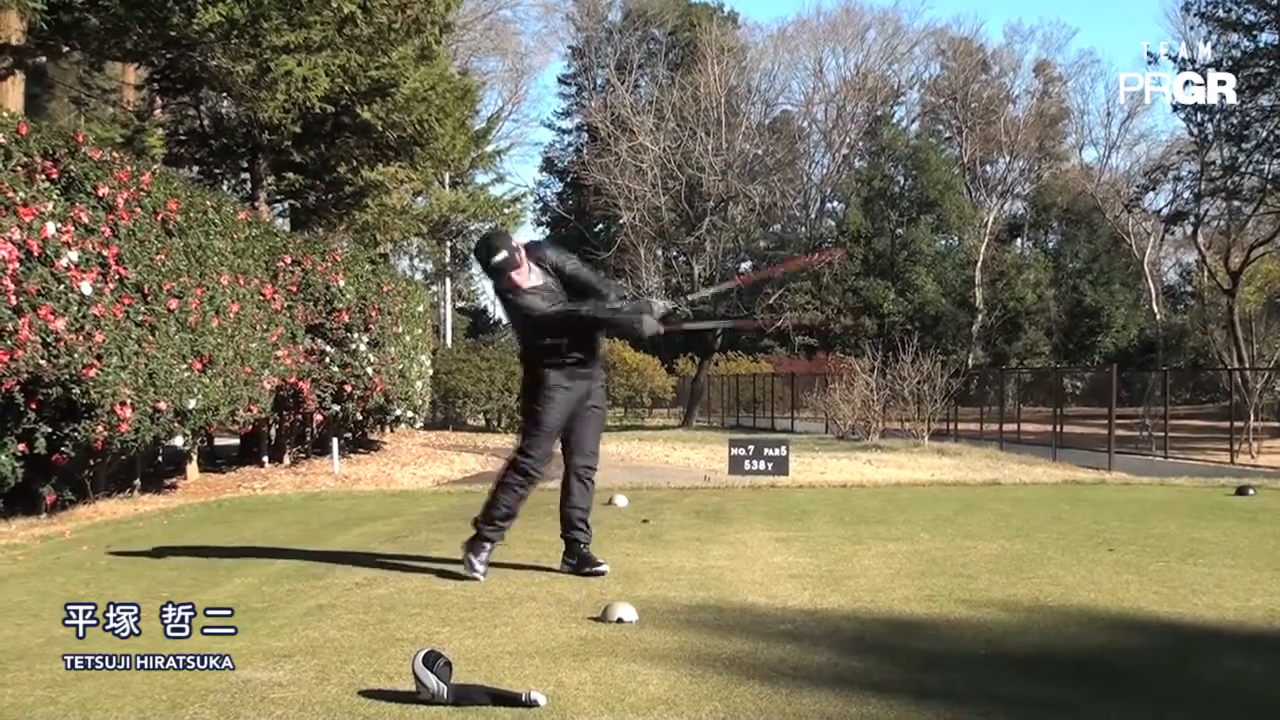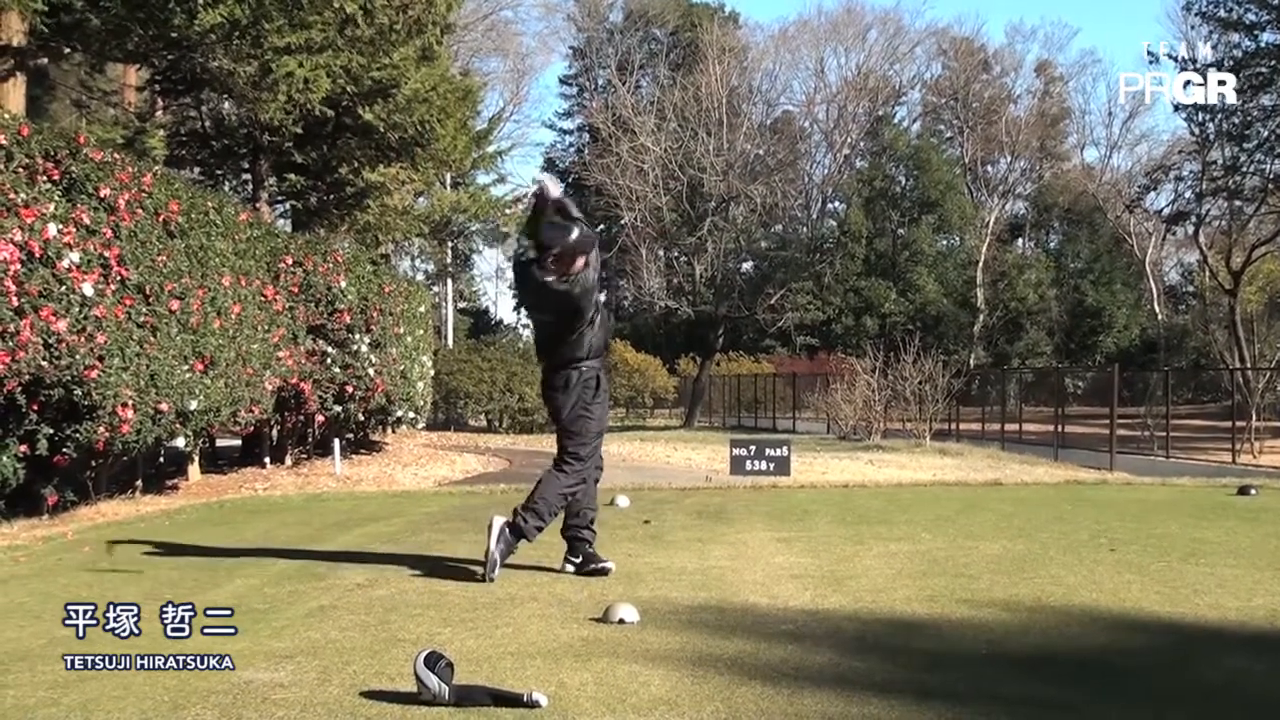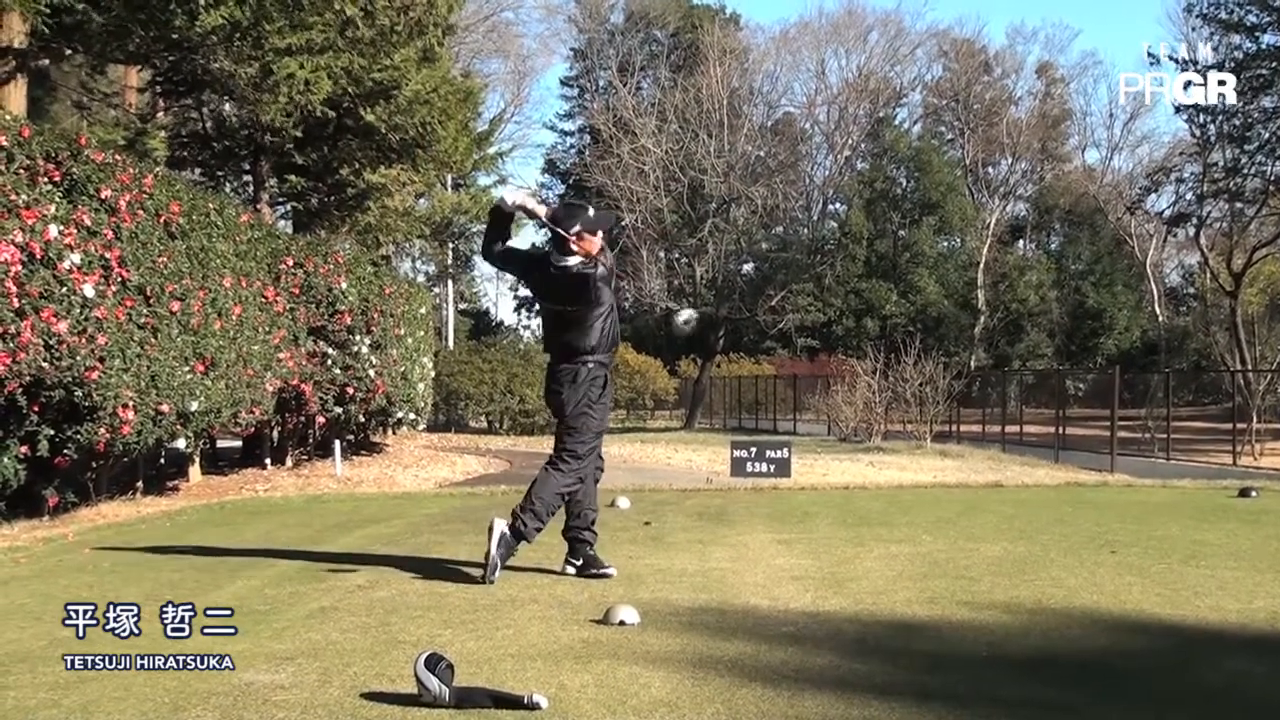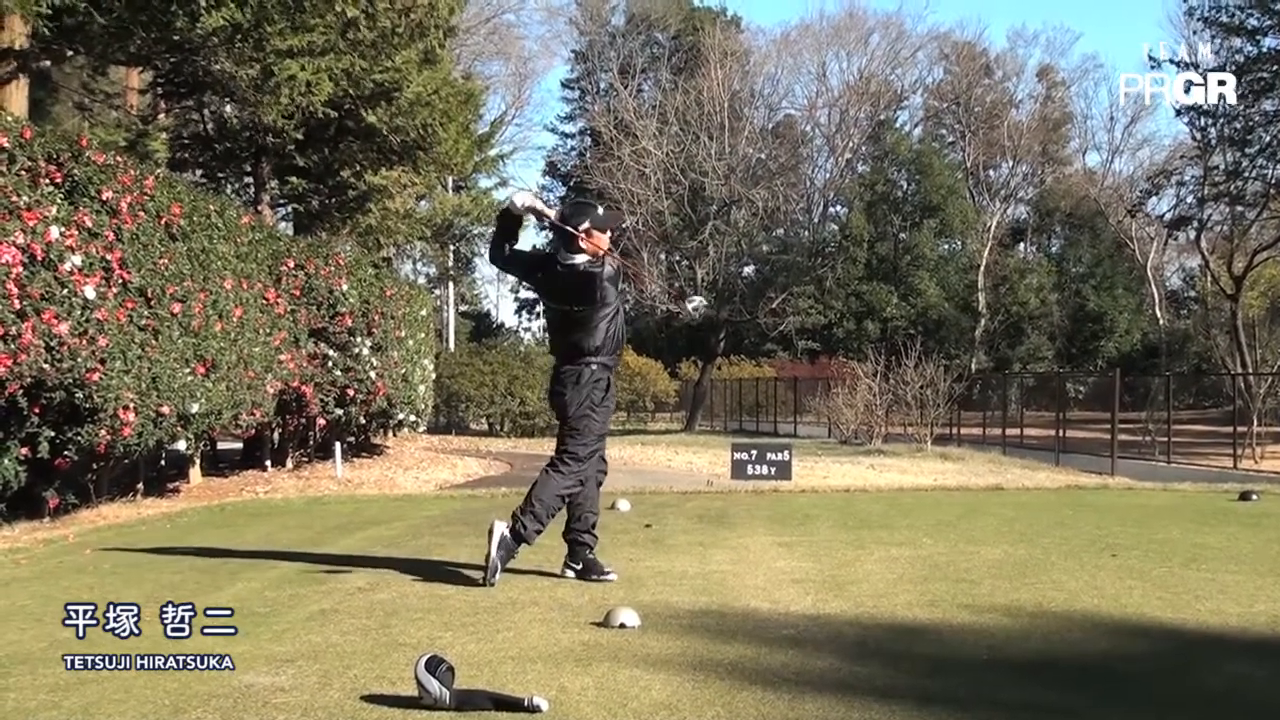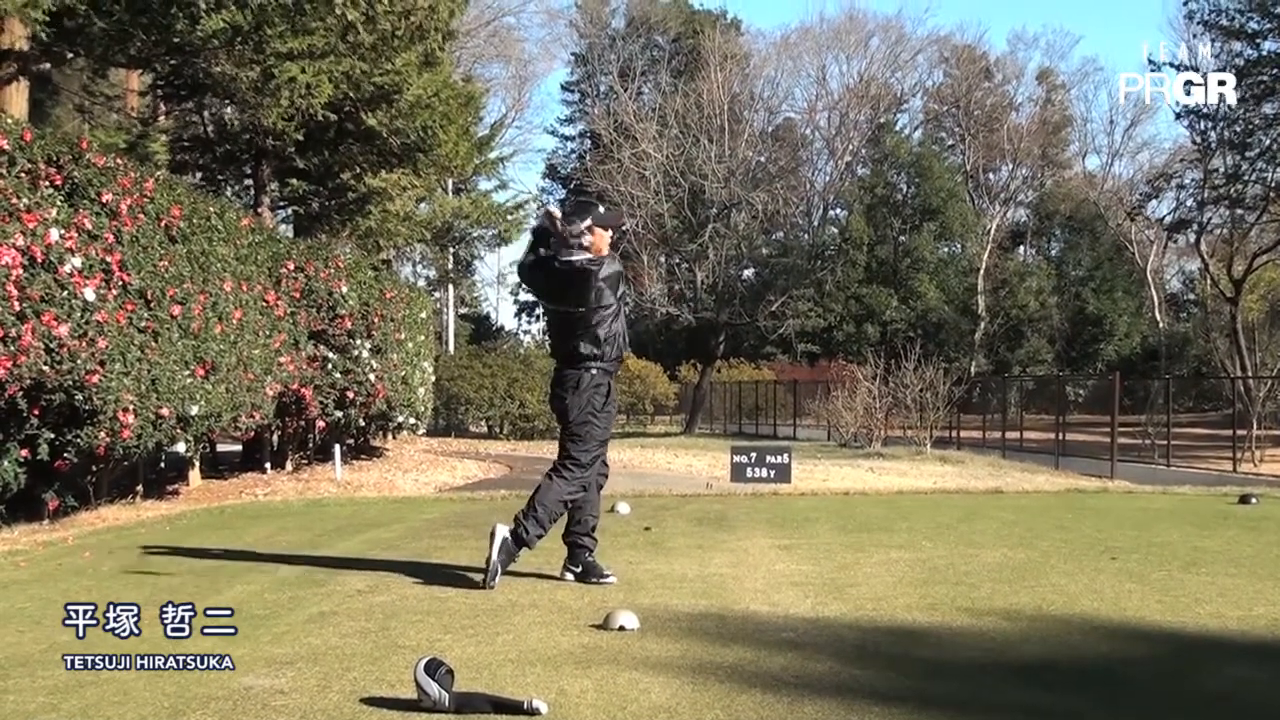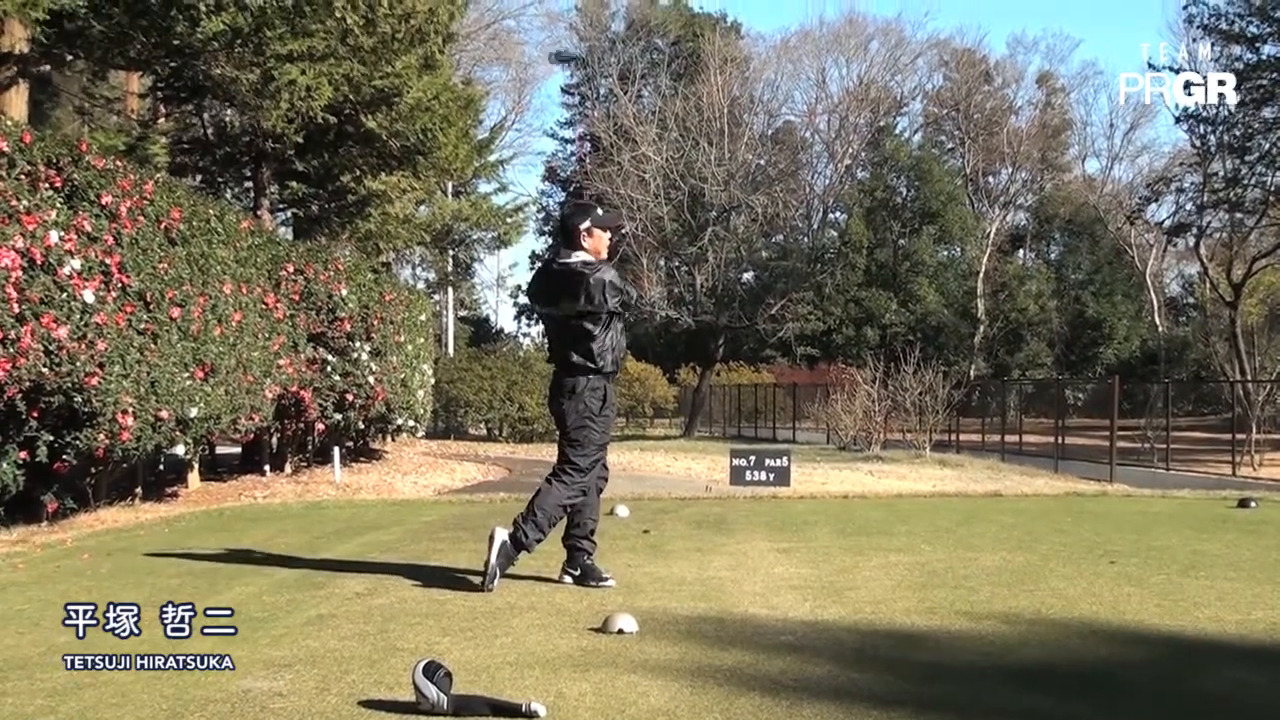
dt=0.3s
person 1, frame 1
left shoulder: (542, 255)
right shoulder: (520, 299)
left elbow: (594, 288)
right elbow: (578, 316)
left wrist: (633, 312)
right wrist: (636, 319)
left hip: (586, 375)
right hip: (551, 380)
left knee: (582, 465)
right knee: (530, 461)
left ankle: (576, 548)
right ankle: (483, 539)
person 1, frame 2
left shoulder: (528, 270)
right shoulder: (576, 294)
right elbow: (592, 259)
left wrist: (547, 201)
right wrist: (560, 202)
left hip: (567, 377)
right hip: (580, 381)
left knee: (586, 464)
right knee: (573, 463)
left ankle: (579, 549)
right ankle: (513, 531)
person 1, frame 3
left shoulder: (540, 266)
right shoulder: (597, 276)
left elbow: (493, 251)
right elbow: (601, 252)
left wrist: (504, 208)
right wrist: (544, 211)
left hip: (568, 374)
right hip: (587, 377)
left knee: (587, 464)
right knee: (570, 462)
left ankle: (580, 552)
right ankle: (513, 532)
person 1, frame 4
left shoulder: (547, 267)
right shoulder: (604, 275)
left elbow: (500, 255)
right elbow: (598, 256)
left wrist: (514, 211)
right wrist: (551, 214)
left hip: (571, 374)
right hip: (590, 379)
left knee: (590, 465)
right knee: (570, 462)
left ankle: (580, 554)
right ankle: (513, 535)
person 1, frame 5
left shoulder: (548, 270)
right shoulder: (605, 274)
left elbow: (526, 266)
left wrist: (545, 230)
right wrist: (568, 227)
left hip: (572, 378)
right hip: (592, 382)
left knee: (591, 469)
right knee: (575, 468)
left ankle: (579, 557)
right ankle: (514, 538)
person 1, frame 6
left shoulder: (545, 278)
right shoulder: (601, 278)
right elbow: (625, 301)
left hip: (568, 382)
right hip: (589, 387)
left knee: (590, 474)
right knee: (573, 473)
left ankle: (579, 561)
right ankle: (514, 541)
